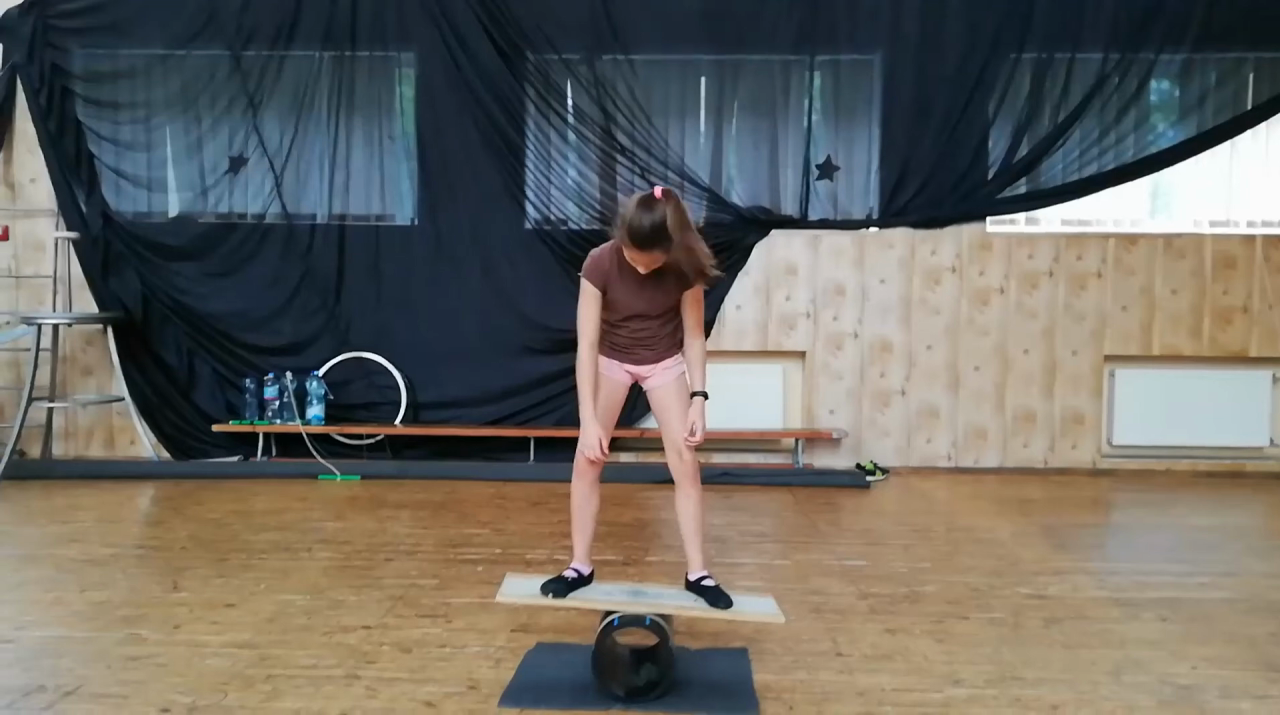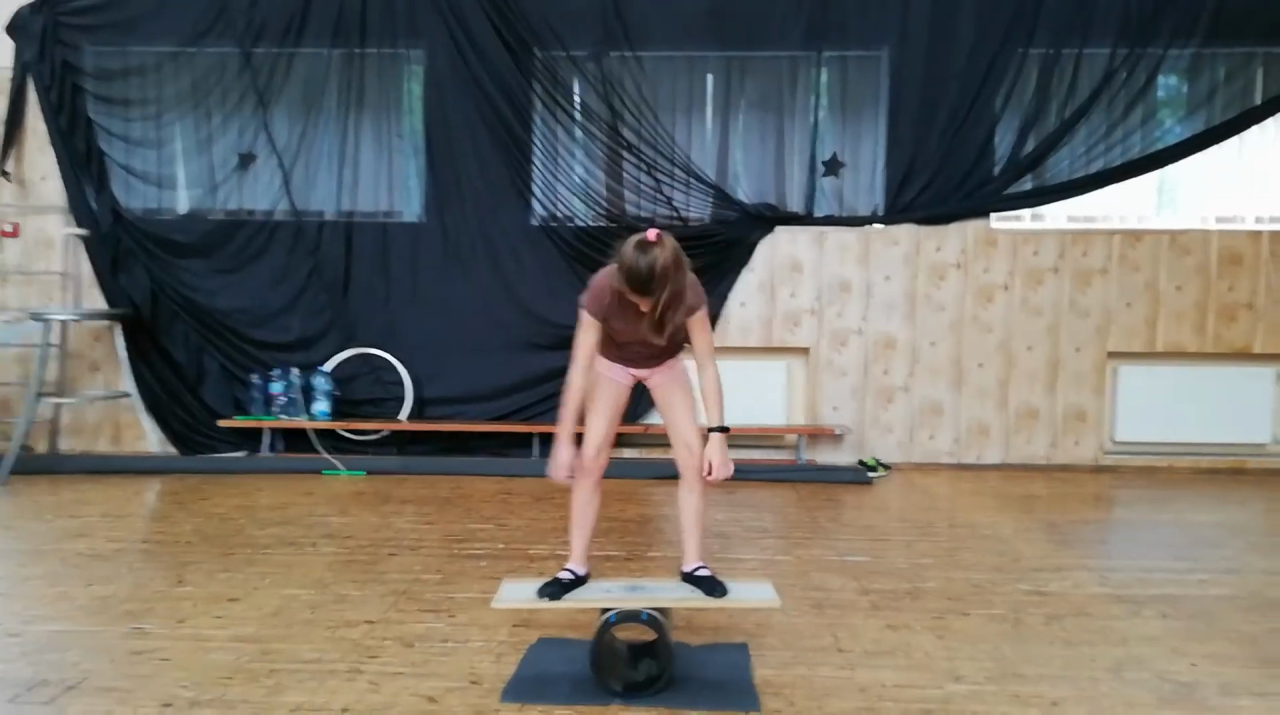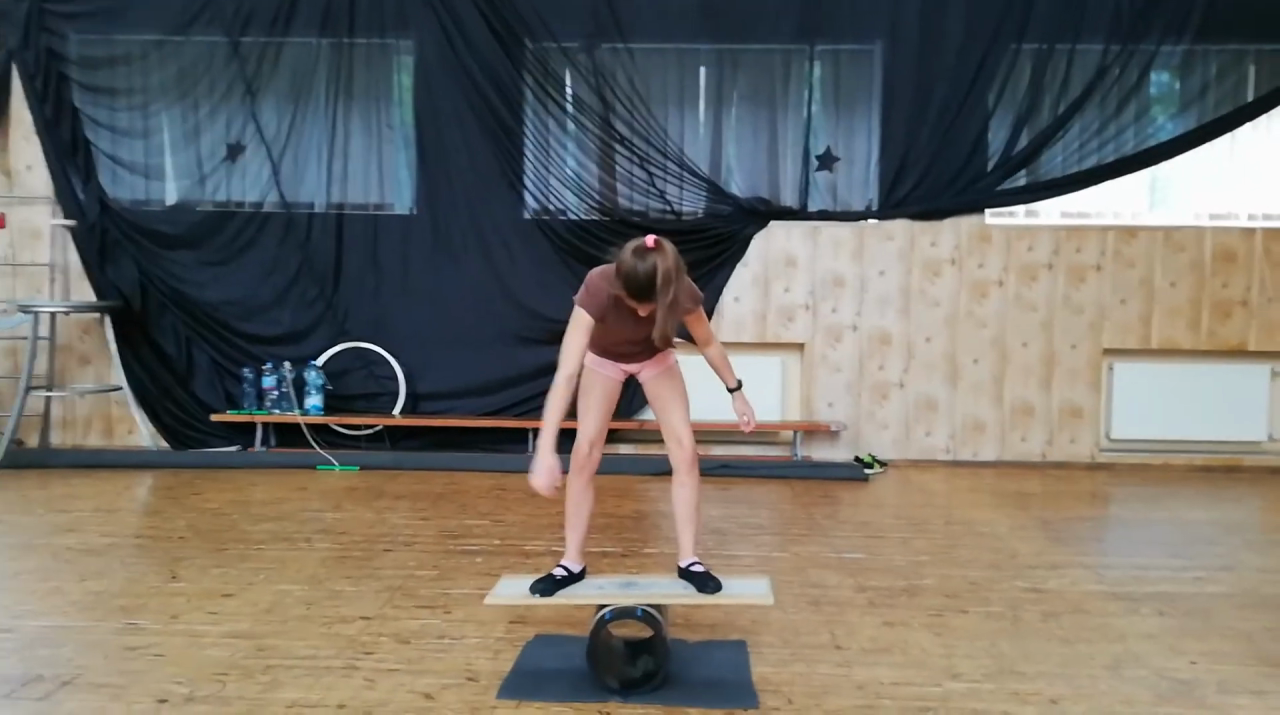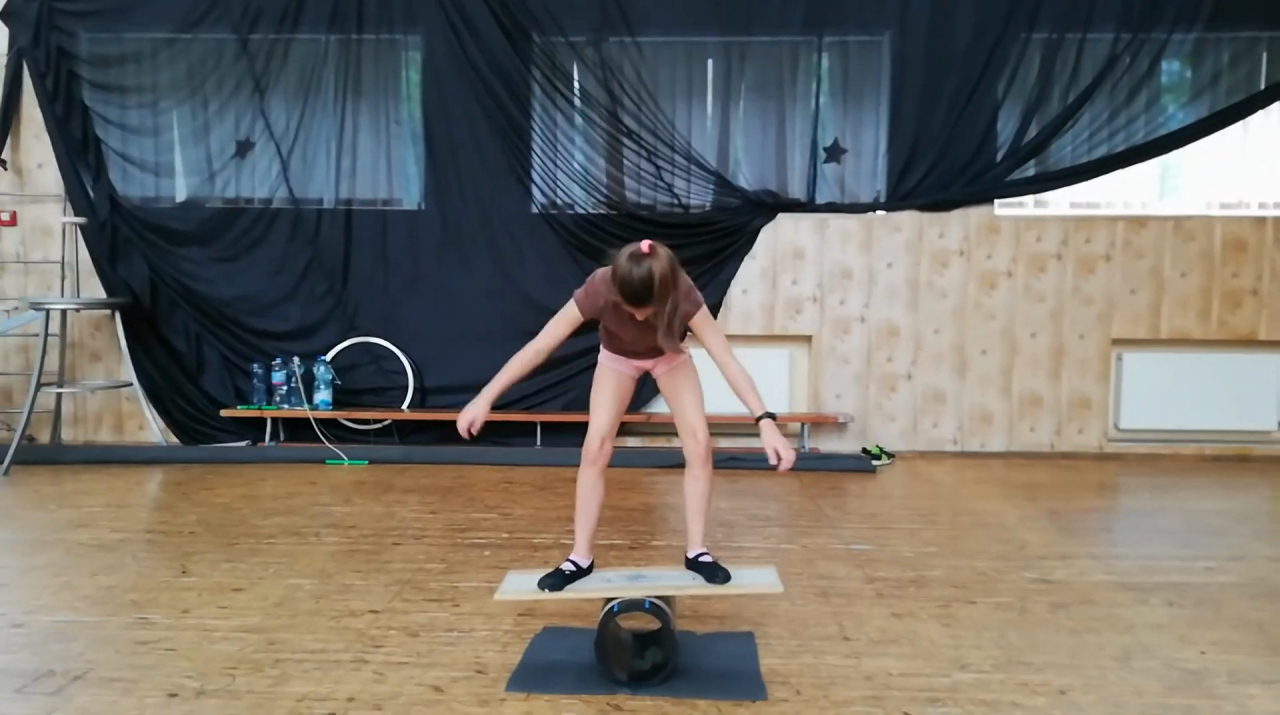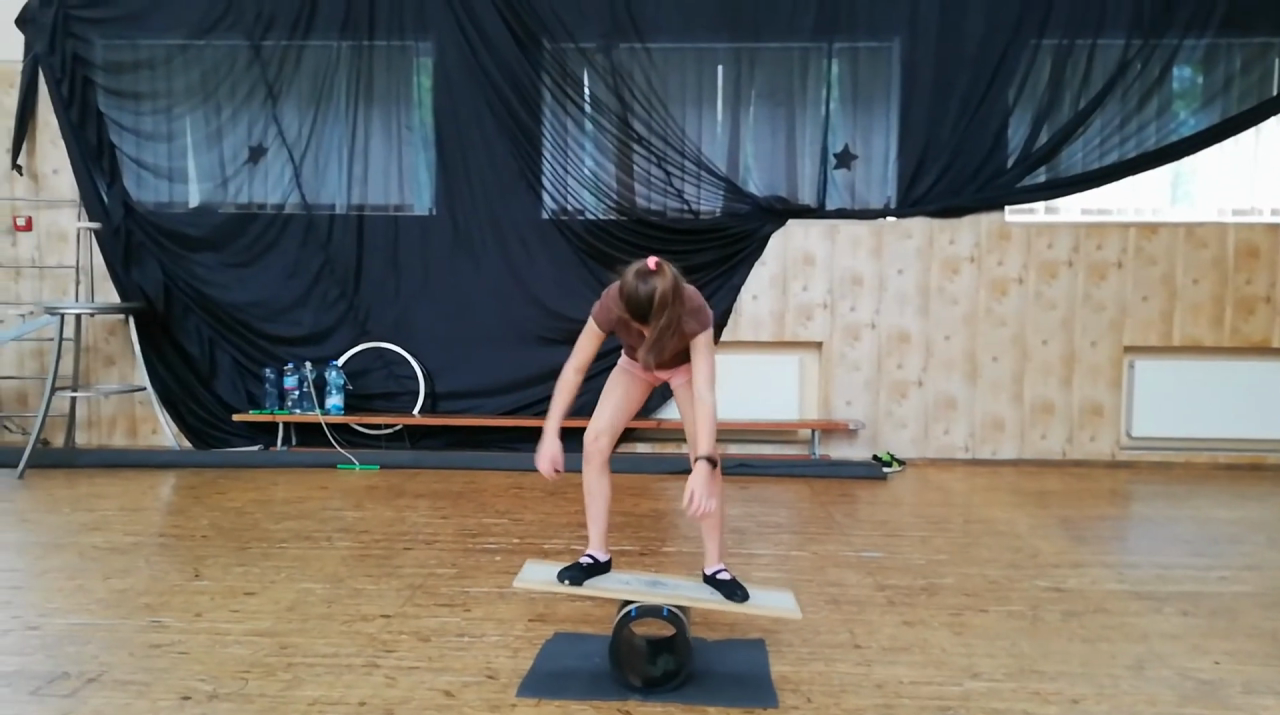
dt=0.4s
person 1, frame 1
left shoulder: (684, 267)
right shoulder: (600, 263)
left elbow: (694, 336)
right elbow: (586, 344)
left wrist: (698, 398)
right wrist: (588, 419)
left hip: (665, 364)
right hip: (611, 361)
left knee: (685, 461)
right knee: (587, 458)
left ankle: (697, 573)
right ankle: (580, 566)
person 1, frame 2
left shoulder: (688, 292)
right shoulder: (602, 289)
left elbow: (707, 364)
right elbow: (580, 368)
left wrist: (716, 434)
right wrist: (563, 441)
left hip: (666, 364)
right hip: (613, 365)
left knee: (693, 456)
right knee: (590, 458)
left ankle: (694, 565)
right ankle: (576, 567)
person 1, frame 3
left shoulder: (681, 291)
right shoulder: (598, 288)
left elbow: (709, 344)
right elbow: (567, 371)
left wrist: (736, 392)
right wrist: (545, 448)
left hip: (655, 358)
right hip: (604, 360)
left knee: (685, 450)
right knee: (585, 452)
left ankle: (688, 561)
right ankle: (572, 563)
person 1, frame 4
left shoulder: (681, 292)
right shoulder: (599, 289)
left elbow: (726, 358)
right elbow: (540, 345)
left wrist: (765, 421)
right wrist: (486, 397)
left hip: (669, 355)
right hip: (617, 356)
left knee: (699, 442)
right knee: (595, 447)
left ankle: (697, 552)
right ankle: (580, 558)
person 1, frame 5
left shoulder: (693, 310)
right shoulder: (612, 304)
left elbow: (705, 392)
right elbow: (576, 368)
left wrist: (703, 466)
right wrist: (550, 434)
left hip: (685, 365)
right hip: (635, 364)
left knee: (707, 462)
right knee: (595, 440)
left ankle: (714, 567)
right ankle: (597, 554)
